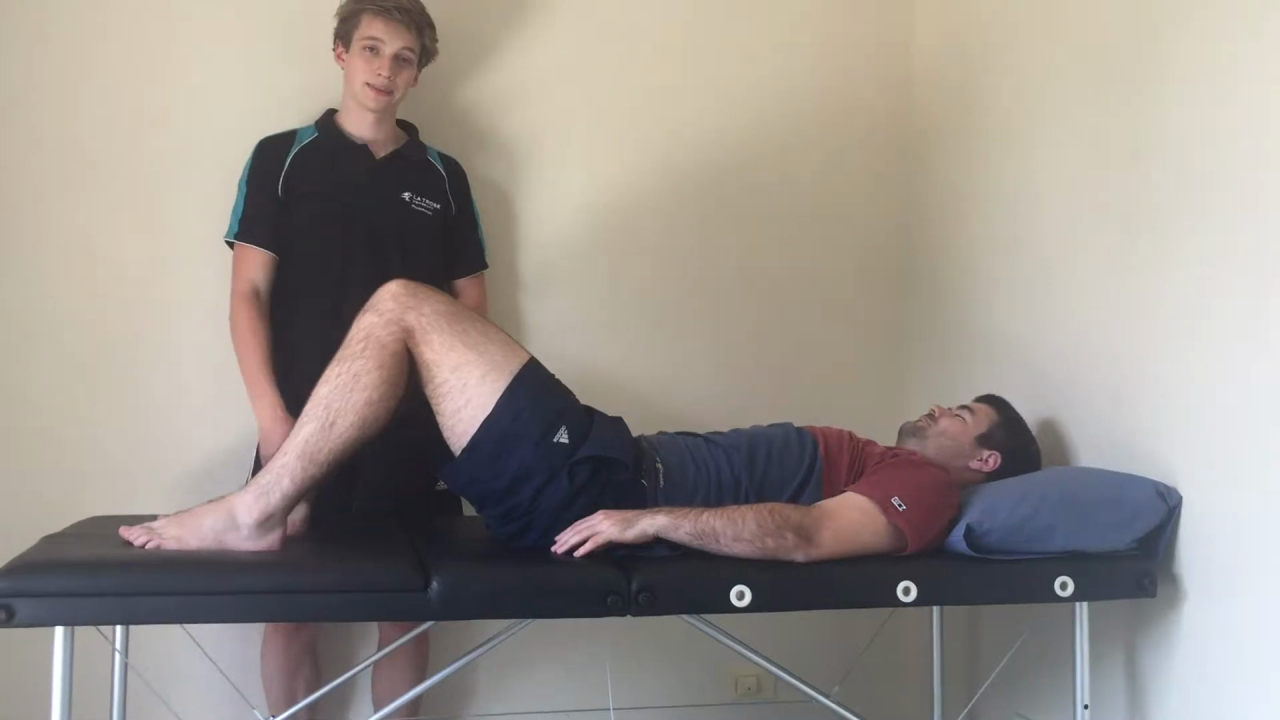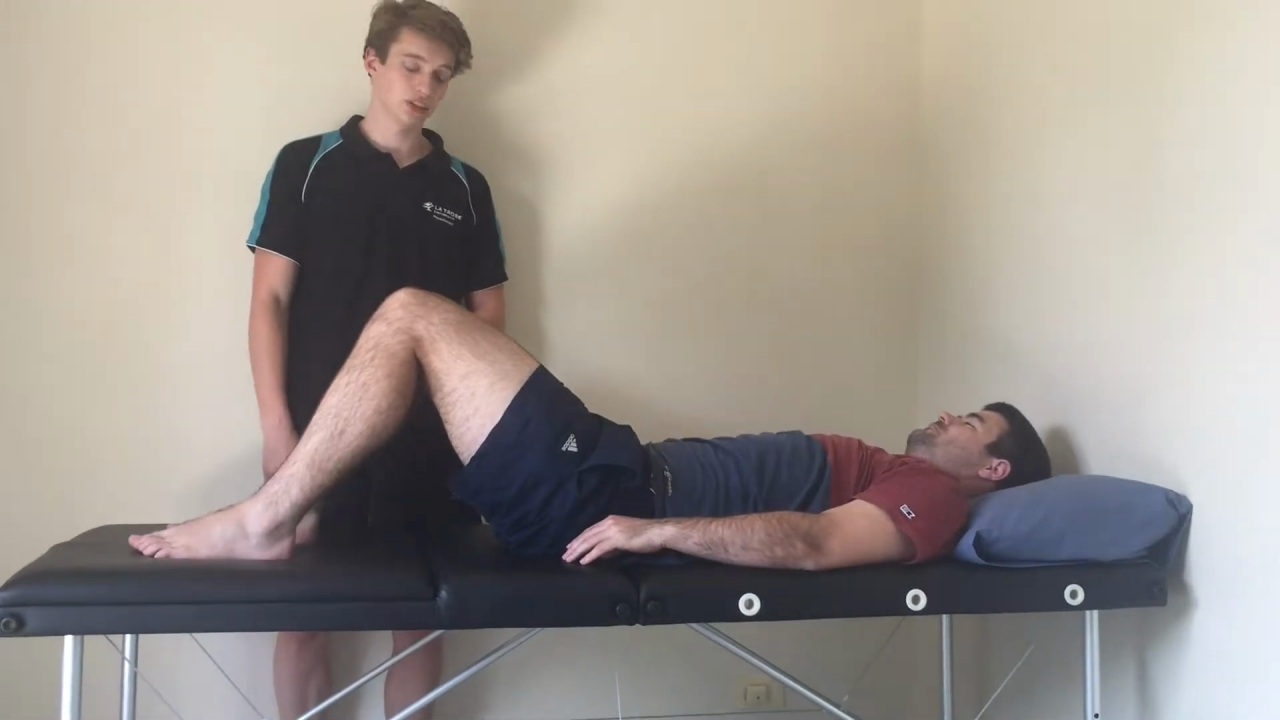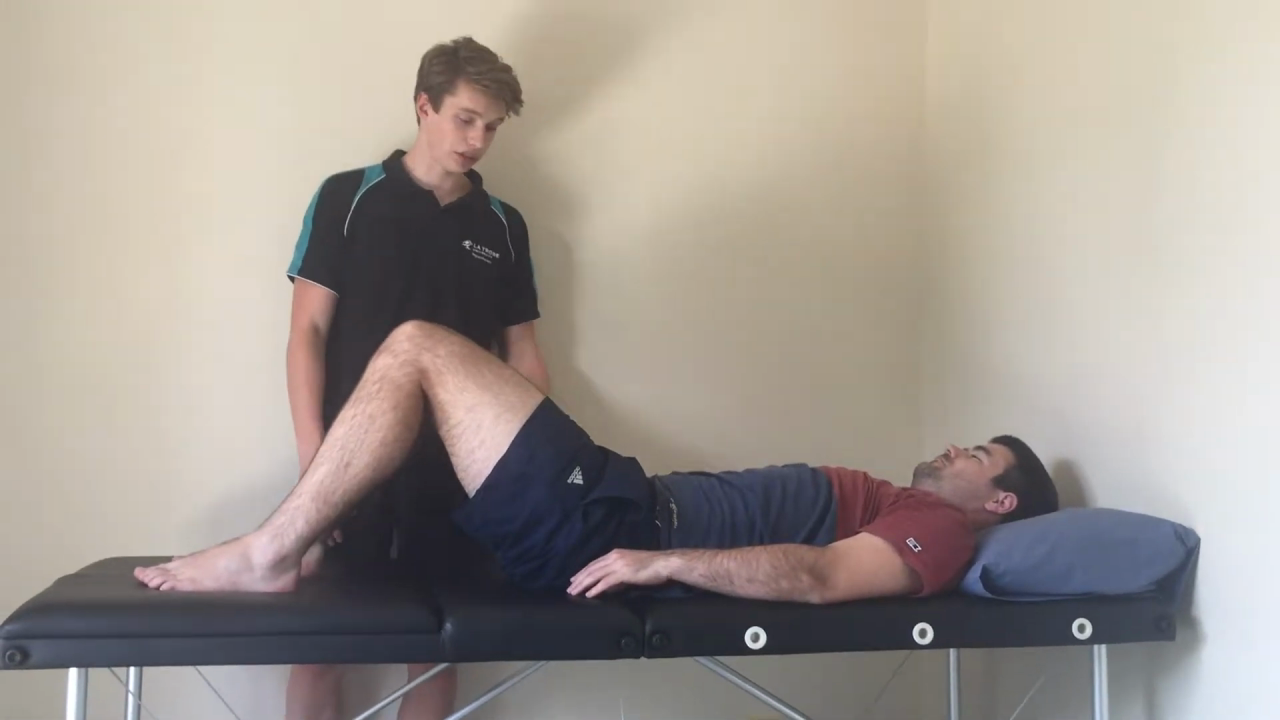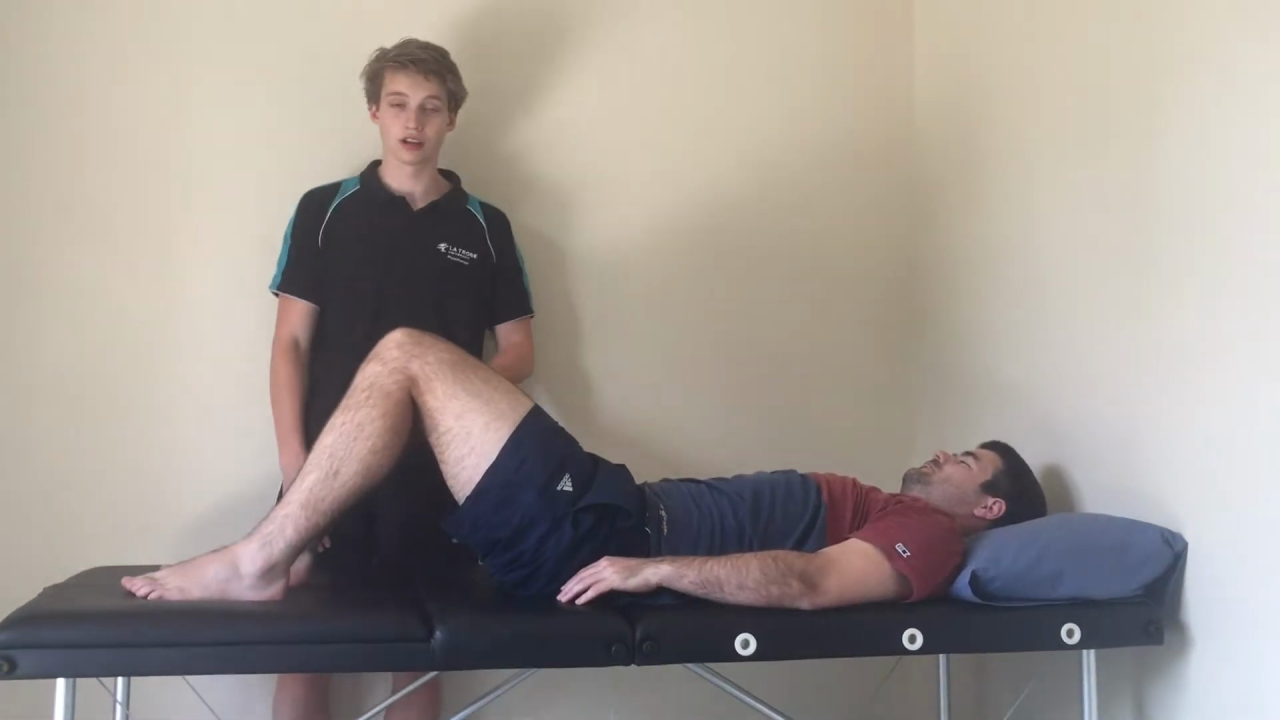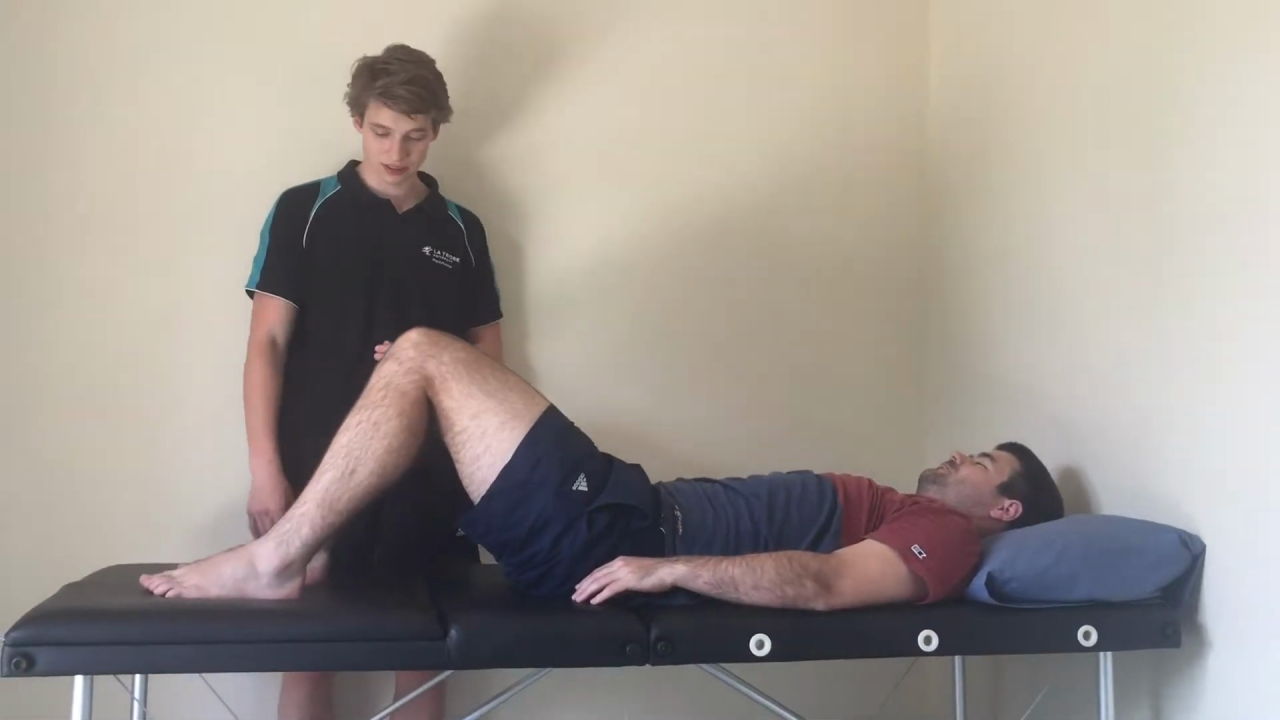
dt=1s
person 1, frame 1
left shoulder: (923, 489)
right shoulder: (878, 466)
left elbow: (804, 537)
left wrist: (651, 519)
left hip: (599, 488)
right hip: (621, 470)
left knee: (404, 305)
right knee: (414, 318)
left ankle: (255, 512)
right ankle: (278, 504)
person 1, frame 2
left shoulder: (930, 499)
right shoulder: (887, 476)
left elbow: (811, 545)
left wrist: (655, 530)
left hip: (607, 496)
right hip: (627, 477)
left knee: (412, 314)
right knee: (422, 325)
left ankle: (265, 520)
right ankle: (287, 513)
person 1, frame 3
left shoulder: (937, 532)
right shoulder: (892, 508)
left elbow: (816, 578)
left wrist: (659, 561)
left hip: (613, 530)
right hip: (633, 510)
left knee: (417, 347)
right knee: (426, 354)
left ankle: (269, 553)
right ankle: (282, 547)
person 1, frame 4
left shoulder: (927, 537)
right shoulder: (880, 513)
left elbow: (807, 584)
left wrist: (653, 568)
left hip: (602, 537)
right hip: (624, 517)
left knee: (407, 355)
right knee: (417, 363)
left ankle: (257, 562)
right ankle: (276, 553)
person 1, frame 5
left shoulder: (943, 539)
right shoulder: (901, 516)
left elbow: (820, 585)
left wrist: (664, 569)
left hip: (617, 536)
right hip: (638, 516)
left knee: (424, 354)
right knee: (429, 362)
left ankle: (276, 559)
right ankle: (296, 552)
person 2, frame 1
left shoulder: (442, 175)
right shoulder: (281, 158)
left elbow: (470, 301)
right elbow: (249, 293)
right wrist: (271, 410)
left hip: (413, 426)
right hip: (304, 422)
person 2, frame 2
left shoulder: (464, 185)
right shoulder: (306, 165)
left elbow: (489, 310)
right elbow: (270, 302)
right wrist: (277, 426)
left hip: (429, 433)
right hip: (323, 427)
person 2, frame 3
left shoulder: (502, 225)
right shoulder: (347, 198)
left elbow: (521, 348)
right elbow: (308, 333)
right wrist: (313, 458)
left hip: (456, 465)
person 2, frame 4
left shoulder: (484, 225)
right shoulder: (324, 210)
left elbow: (519, 351)
right elbow: (291, 344)
right wrist: (293, 461)
left hip: (437, 468)
person 2, frame 5
left shoulder: (461, 229)
right shoulder: (303, 211)
left elbow: (489, 351)
right elbow: (268, 342)
right wrist: (266, 466)
left hip: (430, 468)
right hip: (323, 464)
